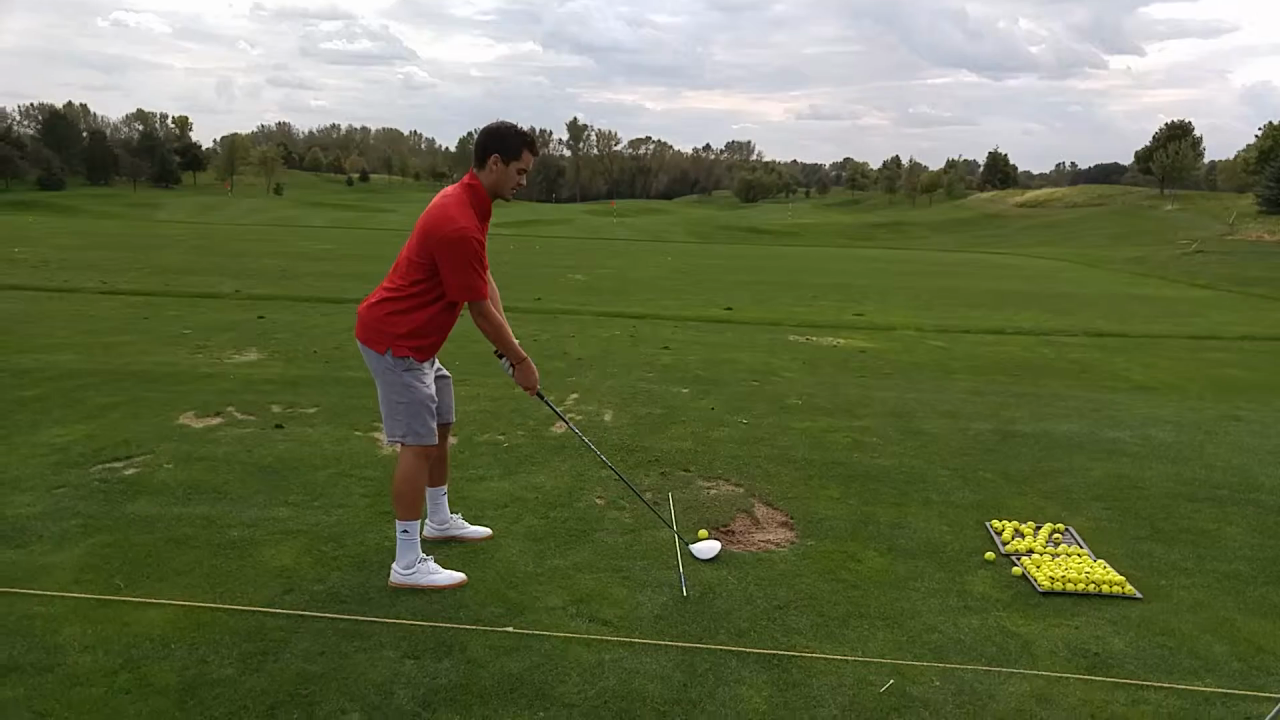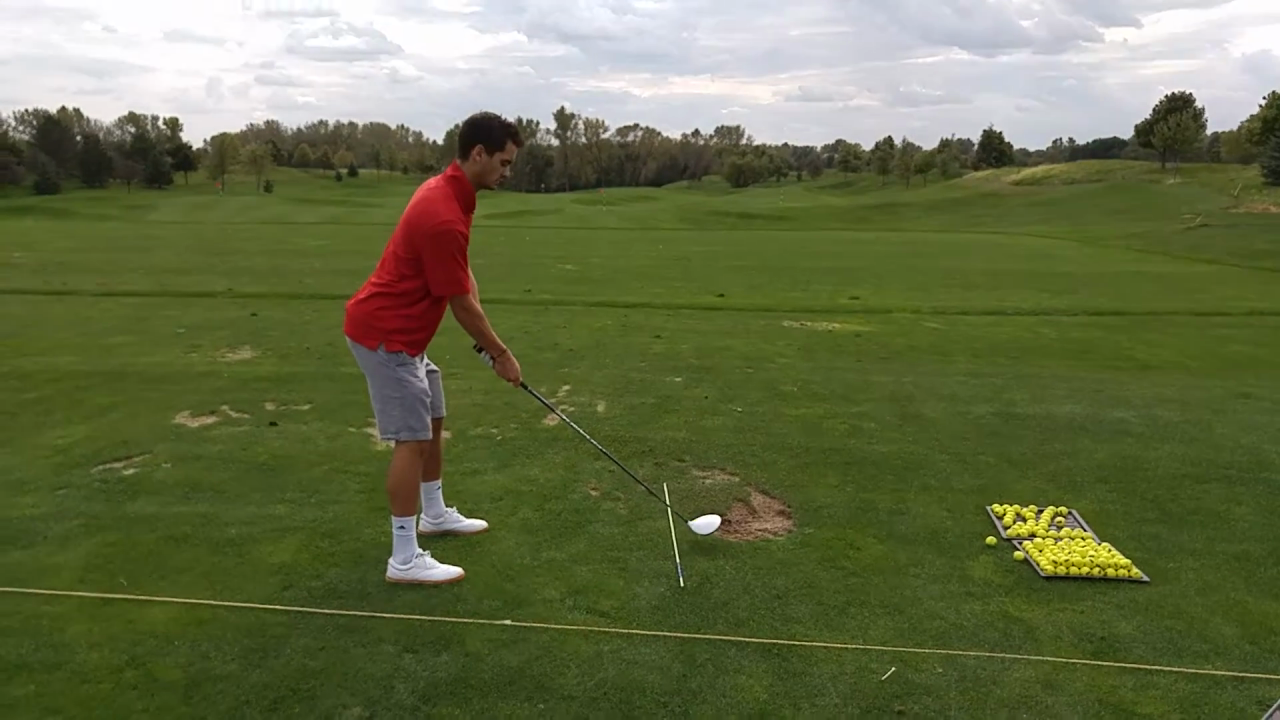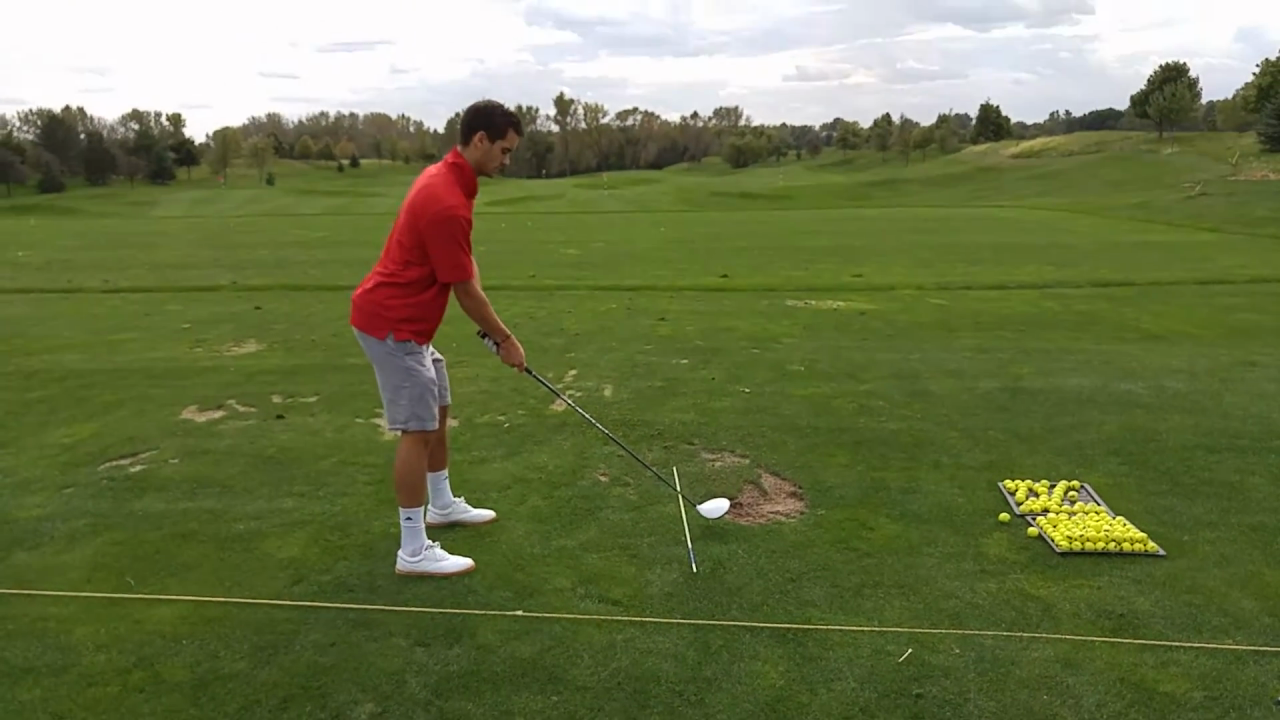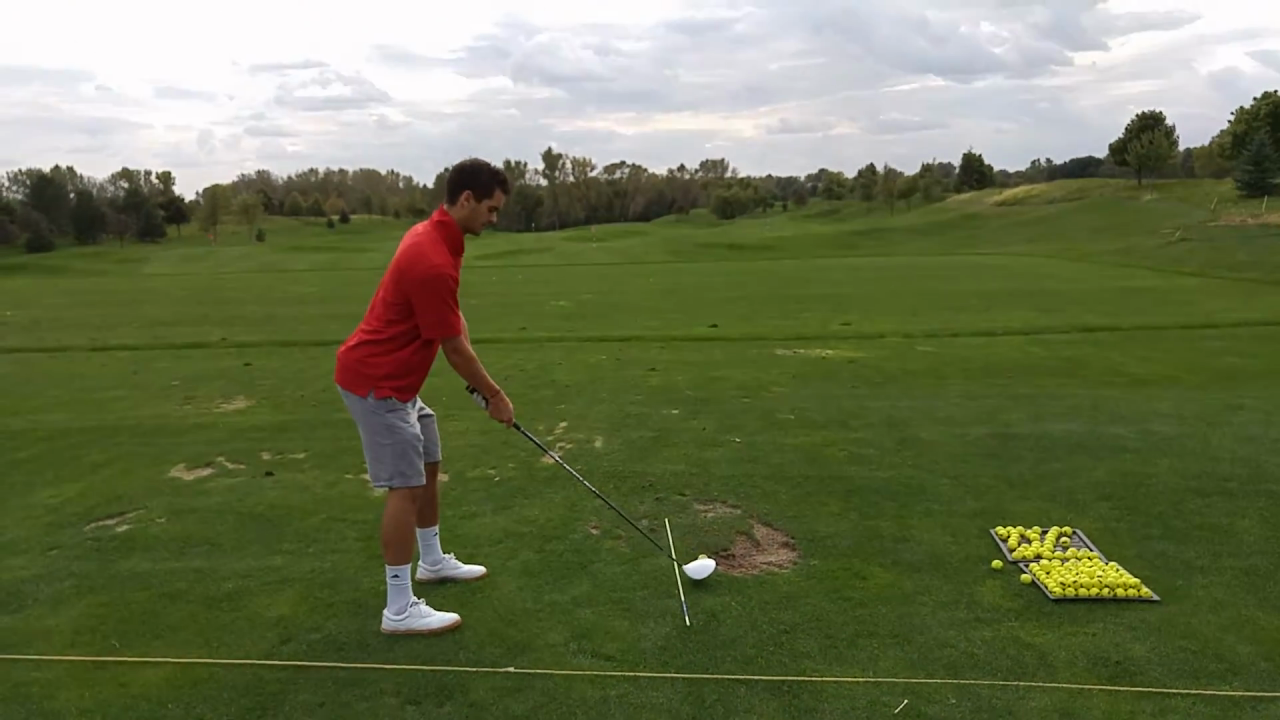
dt=0.7s
person 1, frame 1
left shoulder: (467, 201)
right shoulder: (458, 224)
left elbow: (485, 281)
right elbow: (480, 309)
left wrist: (508, 343)
right wrist: (520, 362)
left hip: (412, 336)
right hip: (393, 339)
left knee: (439, 428)
right knee: (417, 443)
left ankle: (440, 520)
right ankle: (408, 564)
person 1, frame 2
left shoulder: (448, 190)
right shoulder: (443, 217)
left elbow: (463, 274)
right elbow: (460, 304)
left wrist: (486, 337)
right wrist: (500, 354)
left hip: (399, 329)
right hip: (385, 335)
left knee: (432, 423)
right knee: (412, 439)
left ankle: (434, 514)
right ankle: (404, 559)
person 1, frame 3
left shoulder: (443, 174)
right shoulder: (447, 202)
left elbow: (465, 268)
right elbow: (464, 290)
left wrist: (490, 325)
right wrist: (504, 339)
left hip: (403, 318)
right hip: (391, 324)
left knee: (436, 413)
right knee: (417, 429)
left ankle: (441, 505)
right ankle: (414, 551)
person 1, frame 4
left shoulder: (433, 234)
right shoulder: (432, 261)
left elbow: (454, 320)
right elbow: (453, 347)
left wrist: (480, 381)
right wrist: (494, 395)
left hip: (391, 376)
right hip: (375, 382)
left knee: (427, 468)
right knee: (405, 487)
left ankle: (432, 561)
right ankle: (399, 609)
